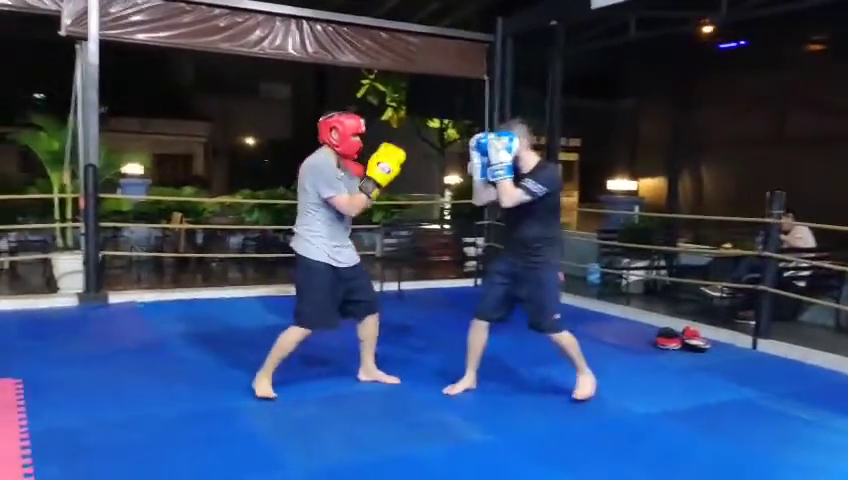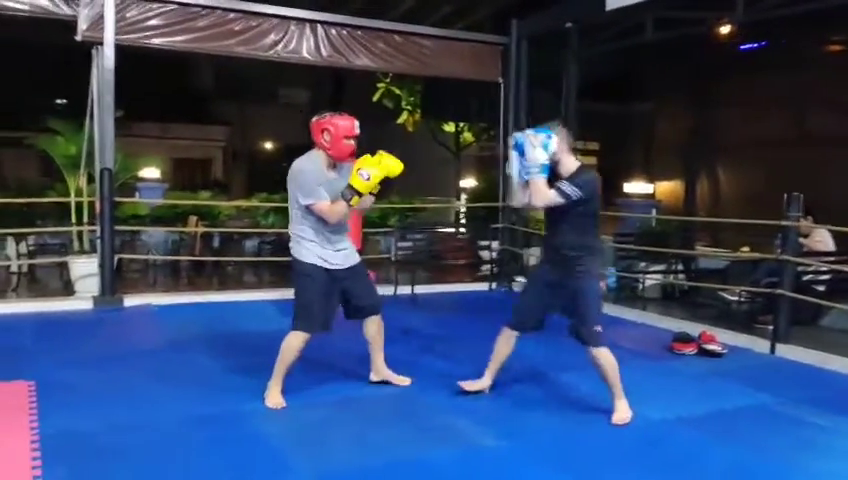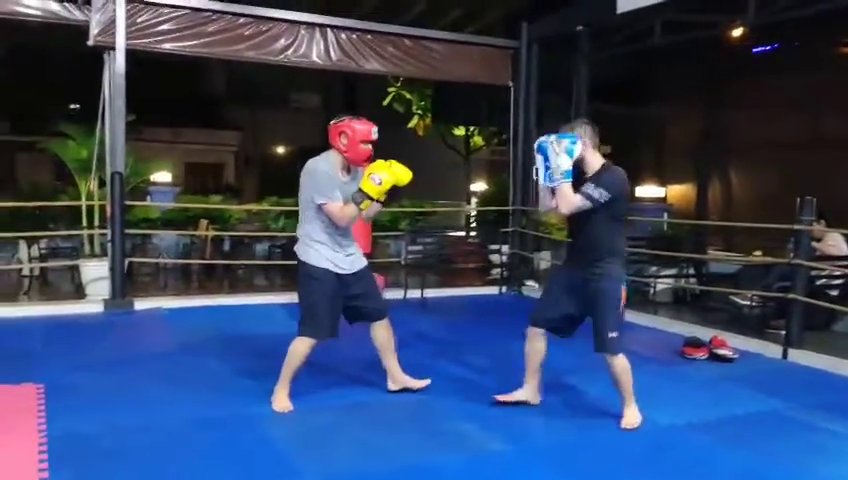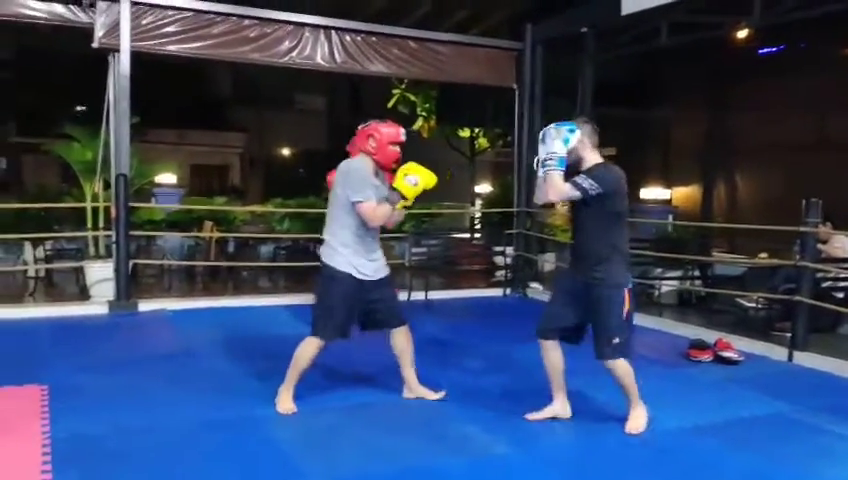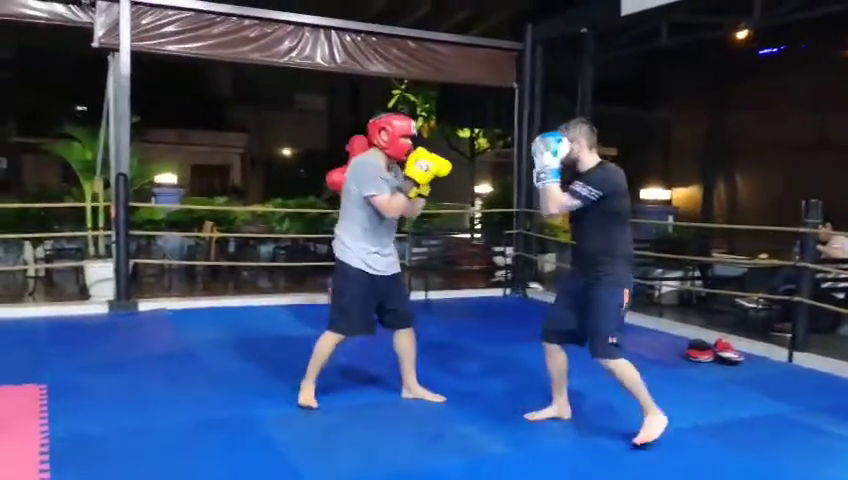
dt=0.2s
person 1, frame 1
left shoulder: (548, 173)
right shoulder: (512, 174)
left elbow: (508, 199)
right elbow: (479, 199)
left wrist: (500, 161)
right wrist: (480, 163)
left hip: (541, 264)
right hip: (509, 261)
left knee: (552, 329)
right knee: (480, 318)
left ankle: (585, 374)
right ankle: (469, 377)
person 1, frame 2
left shoulder: (586, 179)
right shoulder: (551, 177)
left elbow: (540, 201)
left wrist: (536, 162)
right wrist: (521, 162)
left hip: (582, 273)
right hip: (551, 268)
left knee: (593, 342)
right knee: (513, 325)
left ankle: (621, 401)
right ankle: (487, 379)
person 1, frame 3
left shoulder: (614, 178)
right shoulder: (576, 178)
left elbow: (566, 207)
right elbow: (546, 202)
left wrist: (560, 165)
right wrist: (549, 169)
left hip: (604, 275)
right hip: (573, 270)
left knee: (609, 348)
right knee: (536, 324)
left ankle: (630, 406)
right ankle: (531, 389)
person 1, frame 4
left shoulder: (609, 175)
right shoulder: (579, 176)
left elbow: (553, 195)
right elbow: (541, 197)
left wrist: (553, 154)
right wrist: (548, 157)
left hip: (608, 278)
right hip: (578, 273)
left knee: (610, 353)
right knee: (547, 335)
left ankle: (637, 405)
right ankle: (560, 404)
person 1, frame 5
left shoulder: (605, 176)
right shoulder: (583, 179)
left elbow: (554, 207)
right elbow: (548, 209)
left wrist: (548, 164)
right wrist: (546, 171)
left hip: (609, 278)
right hip: (581, 275)
left knee: (606, 353)
right knee: (552, 338)
left ankle: (654, 414)
right ankle: (560, 405)
person 2, frame 1
left shoulder: (342, 165)
right shoulder: (317, 165)
left elbow: (361, 202)
right elbow: (351, 208)
left wrist: (377, 175)
right wrist: (375, 180)
left hip: (344, 255)
right hip: (316, 257)
left knee: (369, 310)
right knee: (306, 324)
left ankle: (368, 369)
right ankle: (263, 376)
person 2, frame 2
left shoulder: (343, 166)
right shoulder: (304, 169)
left elbow: (361, 205)
right elbow: (331, 215)
left wrist: (375, 179)
right wrist: (356, 186)
left hip: (344, 256)
right hip: (312, 261)
left knee: (372, 310)
right knee: (304, 329)
left ankle: (379, 369)
right ankle: (274, 386)
person 2, frame 3
left shoulder: (354, 171)
right shoulder: (318, 168)
left elbow: (365, 214)
right elbow: (341, 217)
left wrist: (384, 189)
right wrist: (368, 190)
left hip: (350, 260)
right hip: (319, 264)
left knee: (379, 316)
right knee: (311, 333)
left ankle: (395, 376)
right ankle: (281, 390)
person 2, frame 4
left shoulder: (378, 176)
right shoulder: (353, 170)
left elbow: (391, 220)
right elbow: (375, 218)
left wrist: (409, 192)
right wrist: (400, 192)
left hip: (373, 268)
right hip: (342, 267)
left knee: (399, 323)
right knee: (322, 334)
left ankle: (412, 385)
right ankle: (286, 391)
person 2, frame 5
left shoulder: (394, 168)
right shoulder: (364, 165)
left elbow: (411, 212)
right elbow: (389, 210)
left wrist: (425, 181)
right wrist: (412, 179)
left hip: (386, 264)
right hip: (355, 263)
left knee: (404, 323)
right knee: (339, 330)
left ankle: (410, 386)
right ankle: (308, 384)
